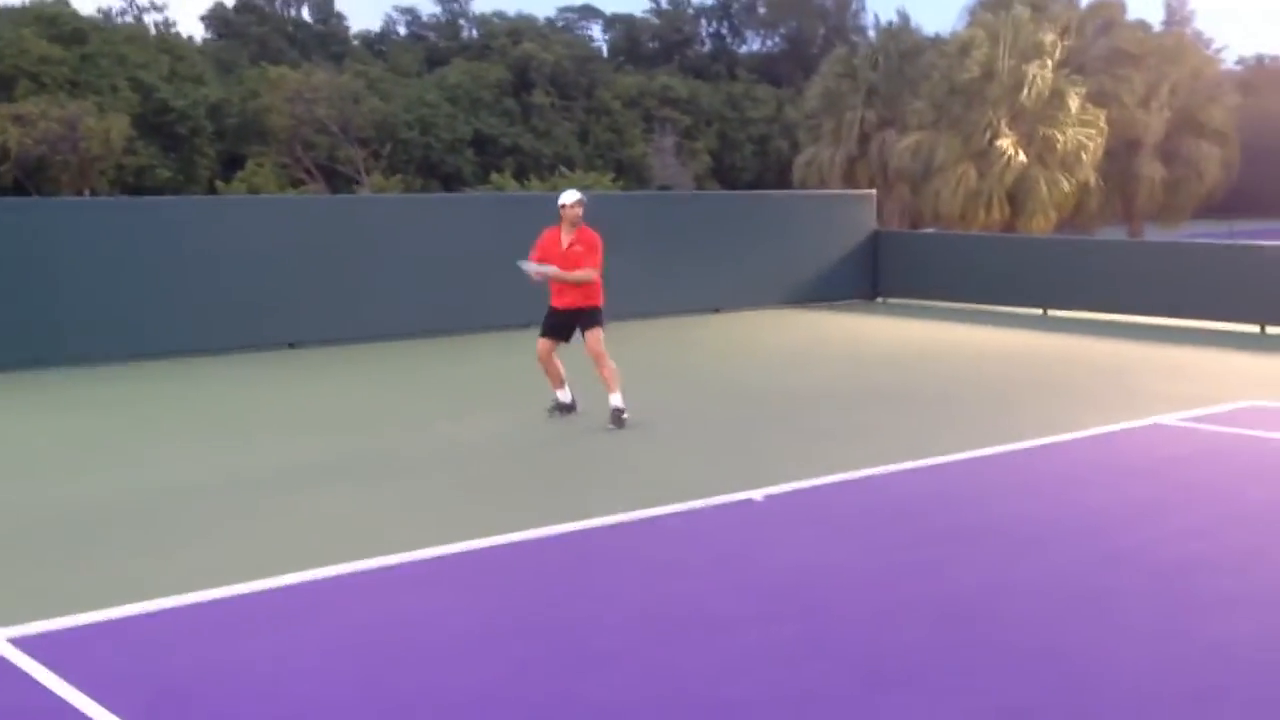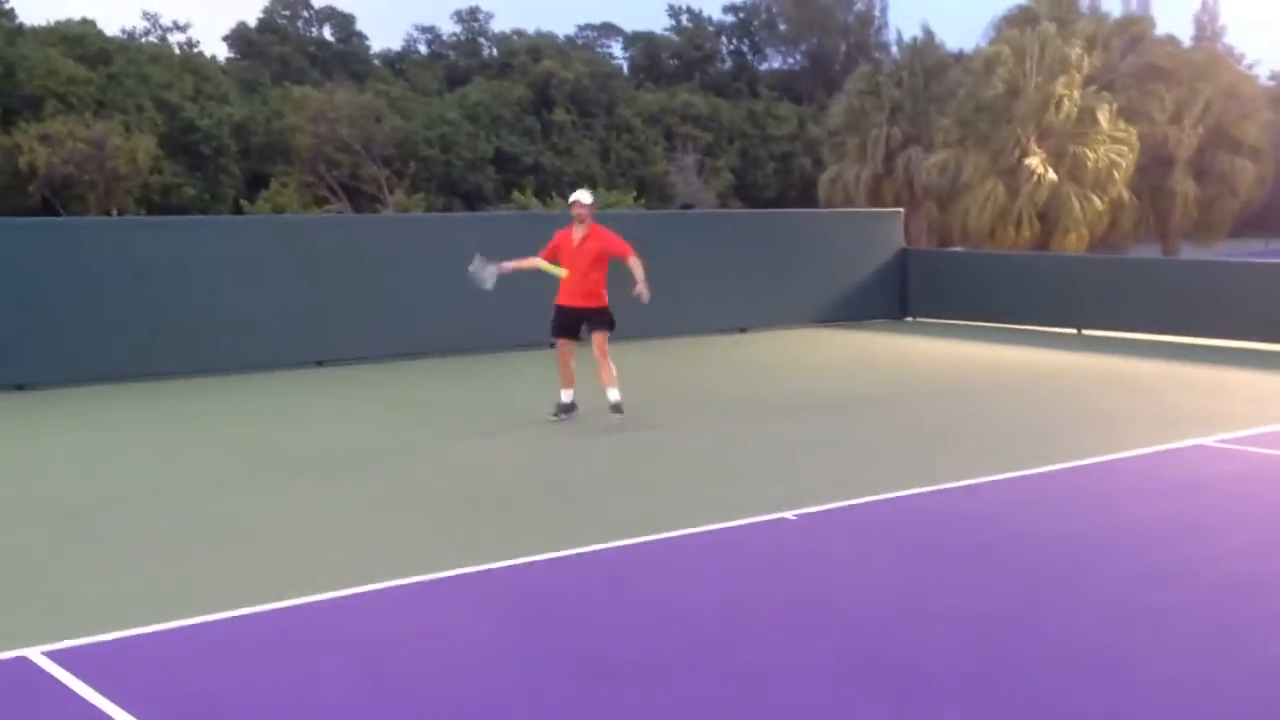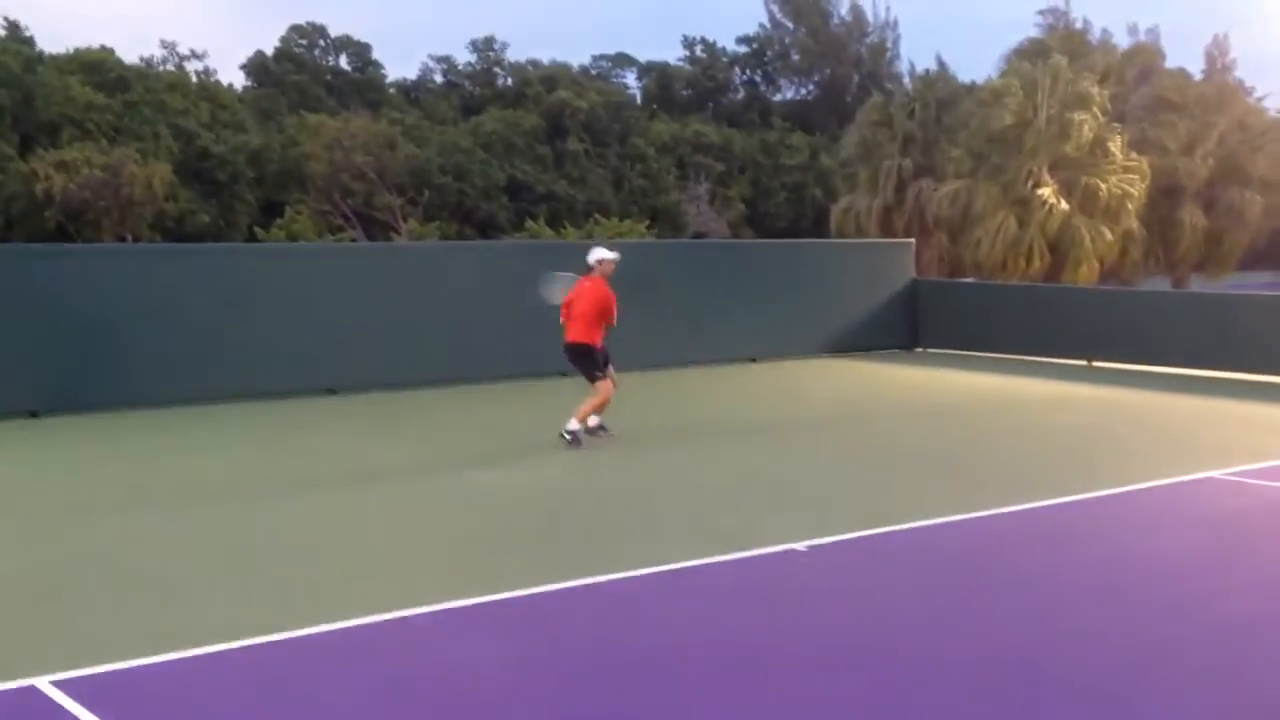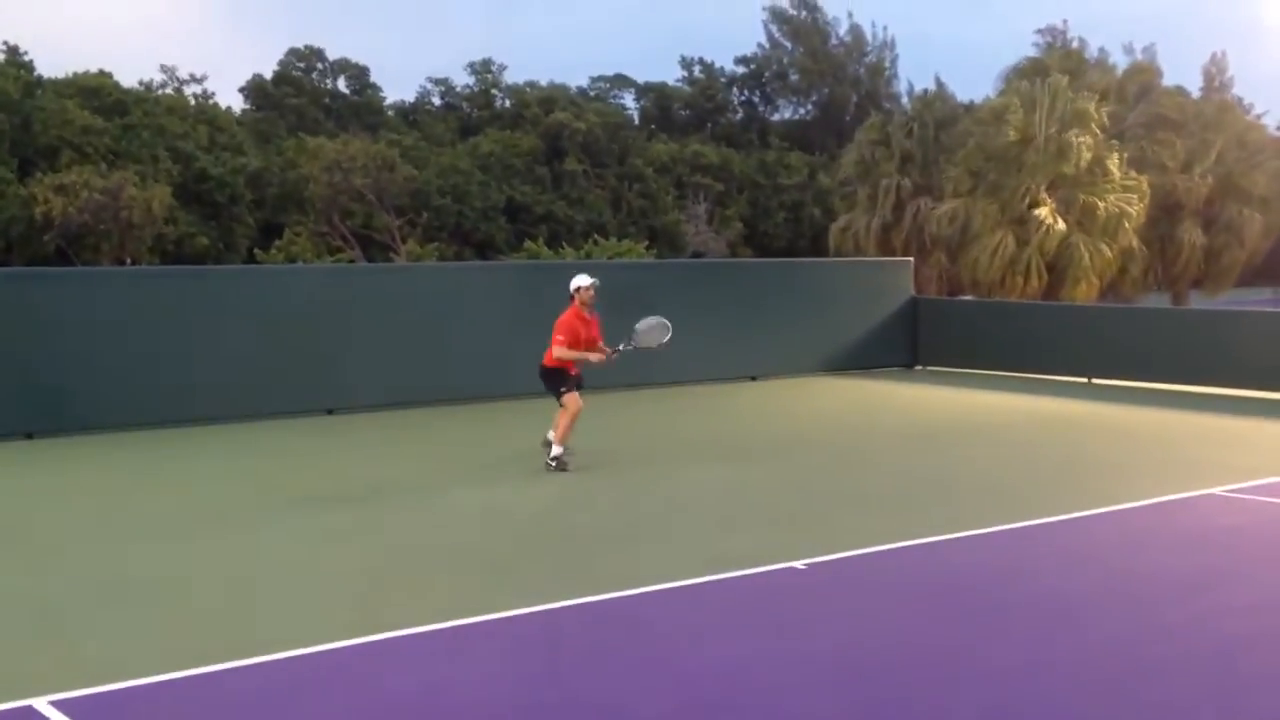
dt=0.5s
person 1, frame 1
left shoulder: (591, 238)
right shoulder: (547, 237)
left elbow: (590, 275)
right elbow: (534, 264)
left wrist: (558, 274)
right wrist: (543, 273)
left hip: (587, 305)
right hip: (559, 305)
left knee: (598, 352)
right knee: (543, 352)
left ankle: (617, 406)
right ankle: (565, 399)
person 1, frame 2
left shoulder: (604, 236)
right shoulder: (561, 237)
left elbow: (631, 258)
right elbow: (543, 259)
left wrist: (640, 282)
right wrist: (513, 265)
left hip: (595, 305)
right hip: (566, 304)
left knee: (601, 351)
right knee: (563, 353)
left ankle: (615, 400)
right ankle: (567, 400)
person 1, frame 3
left shoulder: (581, 287)
right shoulder: (604, 291)
left elbow: (563, 317)
right elbow: (611, 323)
left hip: (590, 344)
right hip: (581, 346)
left knee: (611, 382)
right knee: (605, 393)
left ankle: (593, 423)
right ankle: (571, 428)
person 1, frame 4
left shoulder: (592, 317)
right shoulder: (568, 320)
left elbow: (596, 342)
right elbow: (557, 352)
left wrist: (605, 351)
right wrist: (589, 356)
left hip: (570, 369)
right hip: (553, 369)
left knee: (572, 406)
right knee: (574, 407)
left ankle: (551, 439)
right ankle: (554, 456)
